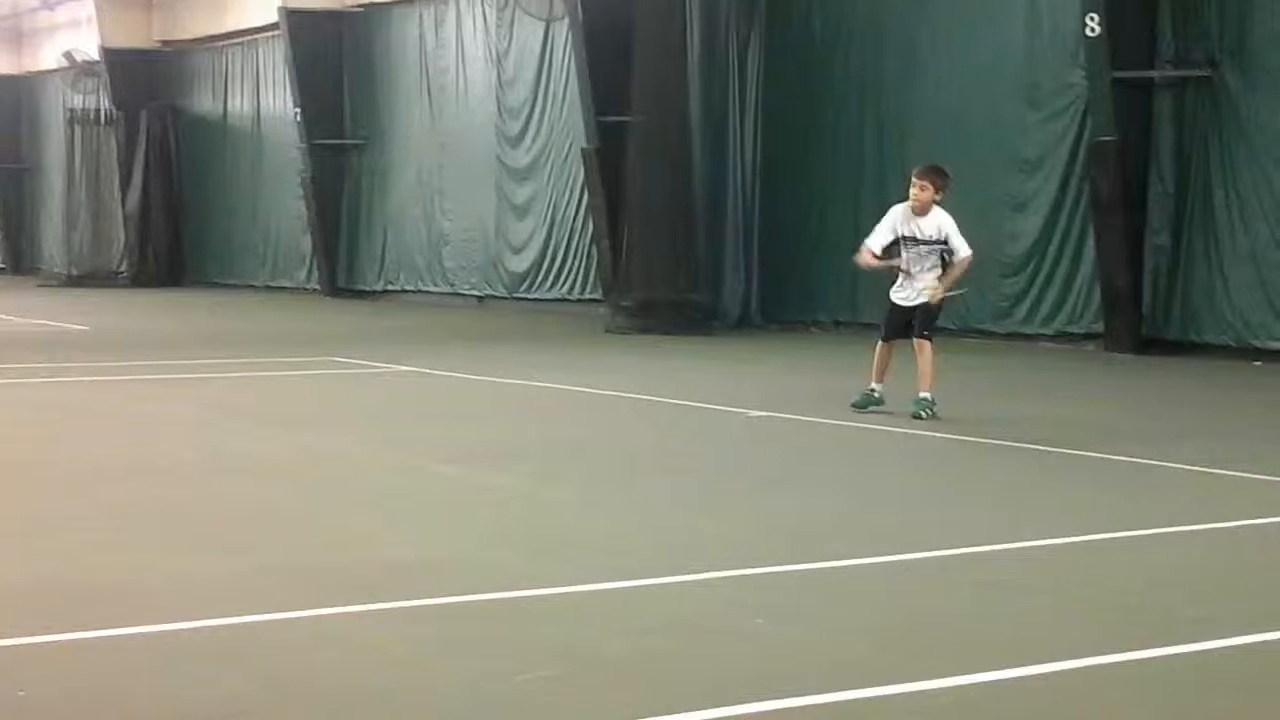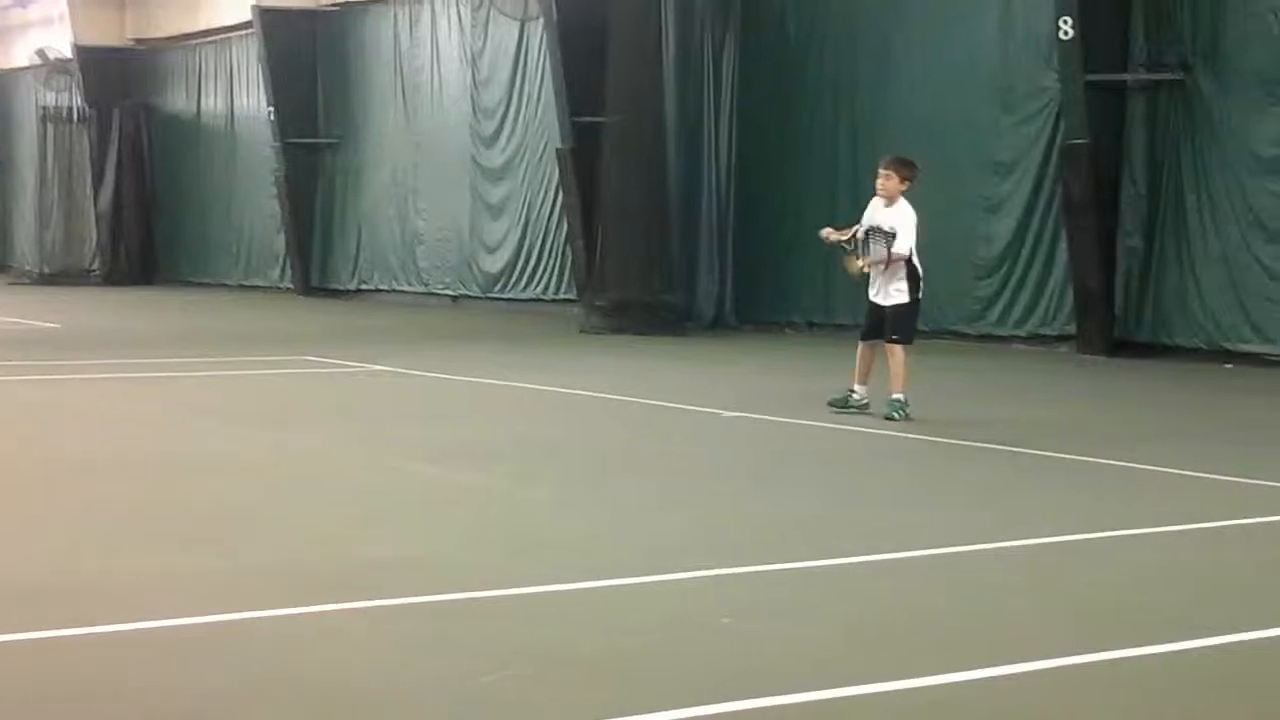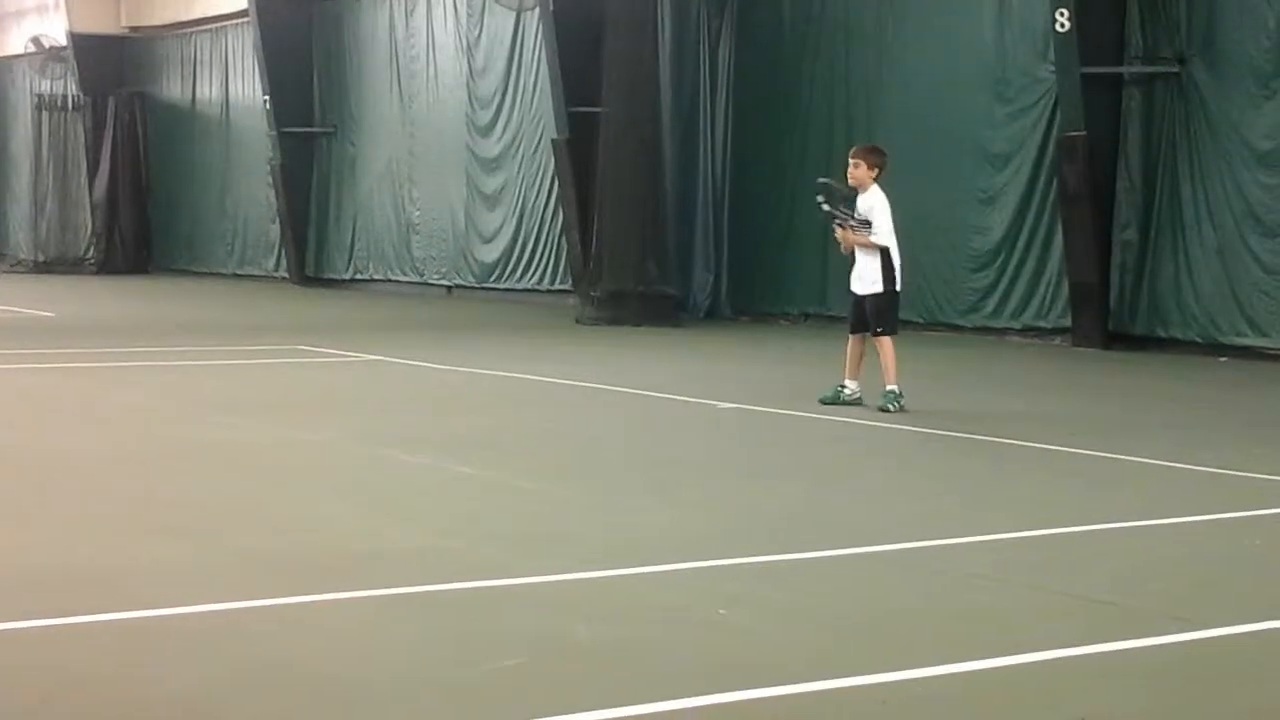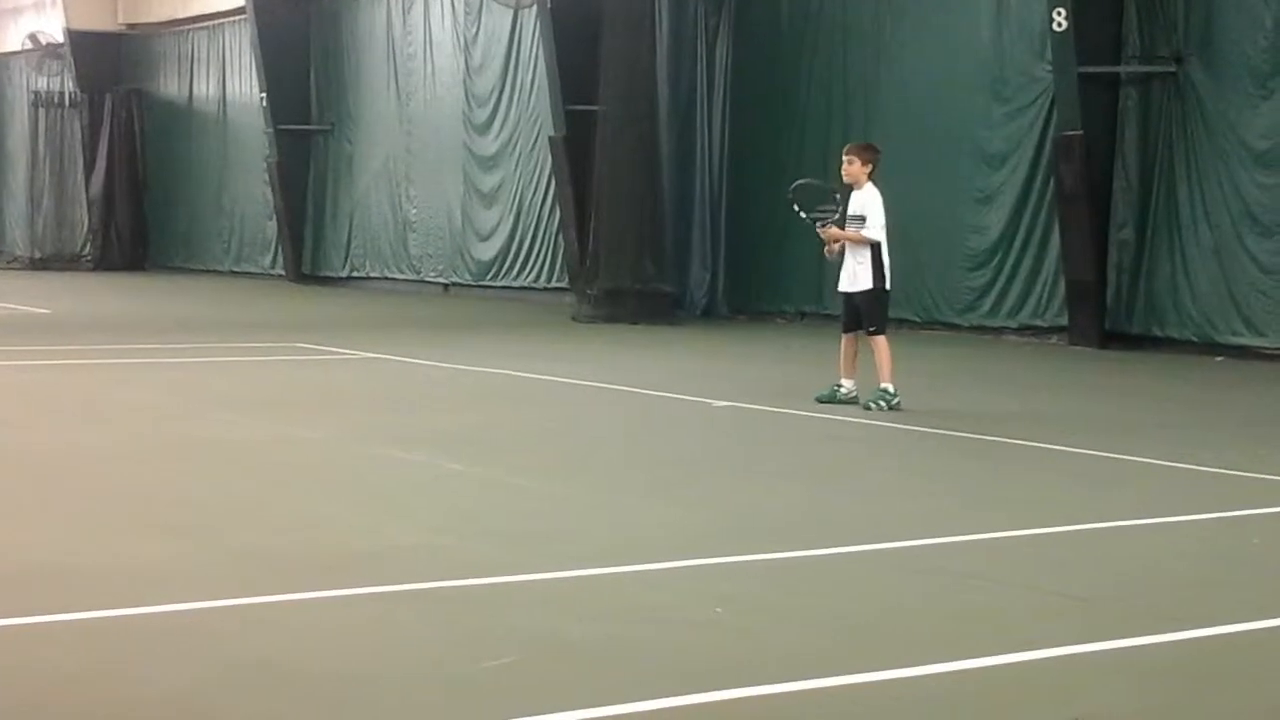
dt=0.3s
person 1, frame 1
left shoulder: (942, 220)
right shoulder: (897, 213)
left elbow: (964, 256)
right elbow: (872, 245)
left wrist: (943, 285)
right wrist: (866, 256)
left hip: (929, 292)
right hip: (902, 290)
left knee: (922, 340)
right knee: (886, 339)
left ankle: (925, 398)
right ankle: (875, 390)
person 1, frame 2
left shoulder: (905, 213)
right shoulder: (875, 205)
left elbow: (901, 253)
right elbow: (863, 230)
left wrist: (868, 263)
right wrist: (839, 235)
left hip: (902, 290)
right hip: (878, 289)
left knee: (893, 343)
right knee: (866, 339)
left ankle: (898, 401)
right ankle: (859, 393)
person 1, frame 3
left shoulder: (876, 200)
right shoulder: (861, 197)
left elbow: (881, 240)
left wrist: (852, 239)
right wrist: (848, 239)
left hip: (881, 281)
right hip: (862, 279)
left knee: (881, 335)
right knee: (855, 333)
left ankle: (893, 391)
right ankle: (851, 388)
person 1, frame 4
left shoulder: (871, 196)
right shoulder: (854, 195)
left elbow: (872, 235)
left wrist: (840, 235)
right wrist: (838, 246)
left hip: (871, 279)
right hip: (851, 277)
left knee: (875, 333)
right knee: (848, 332)
left ankle: (888, 391)
right ankle: (846, 387)
